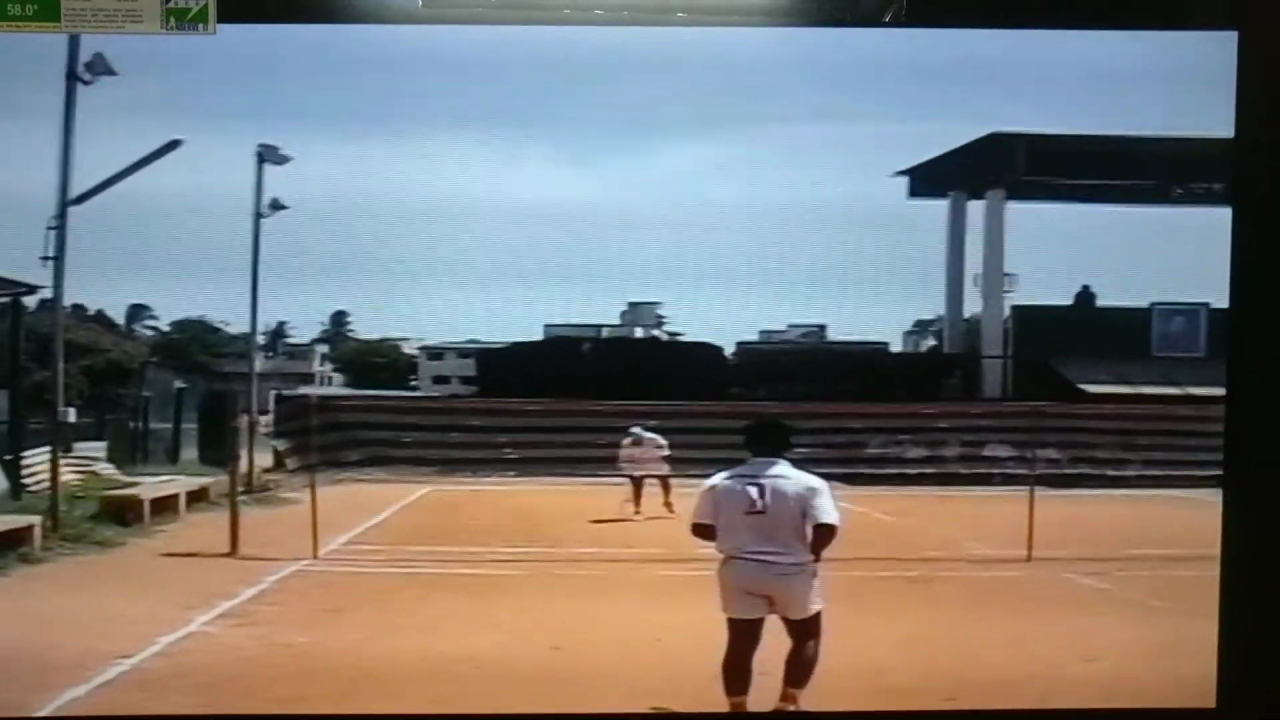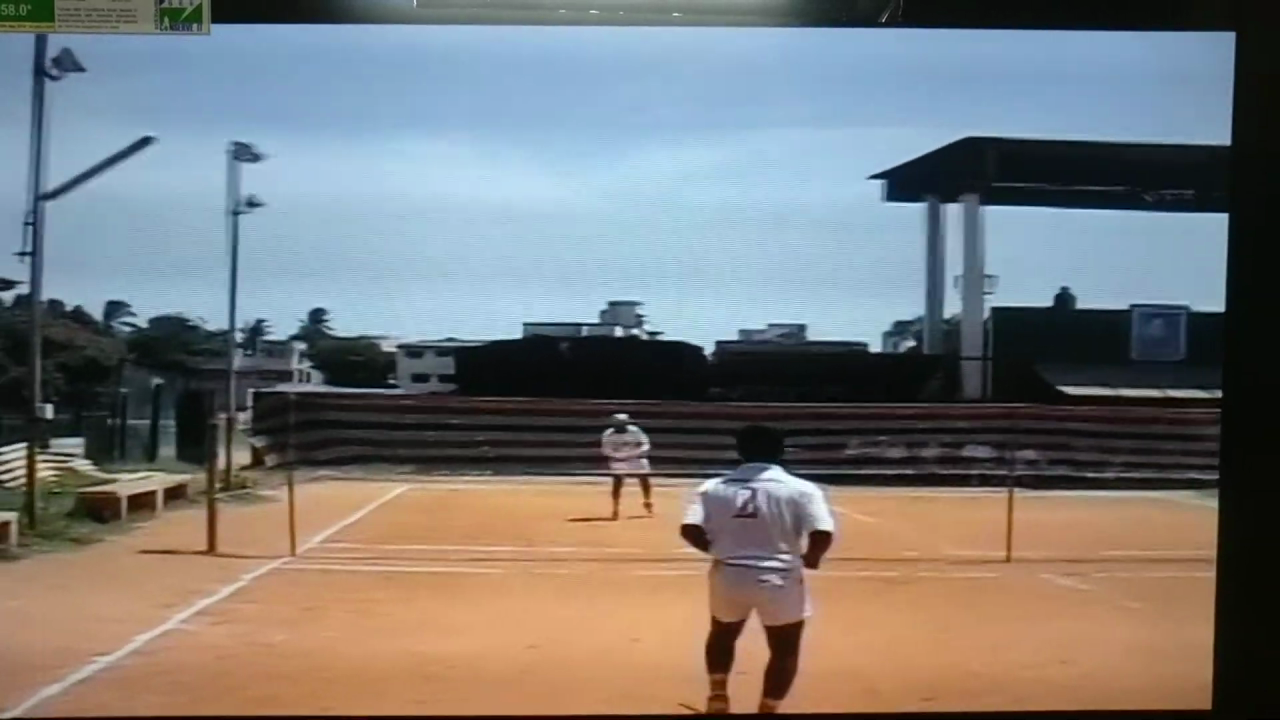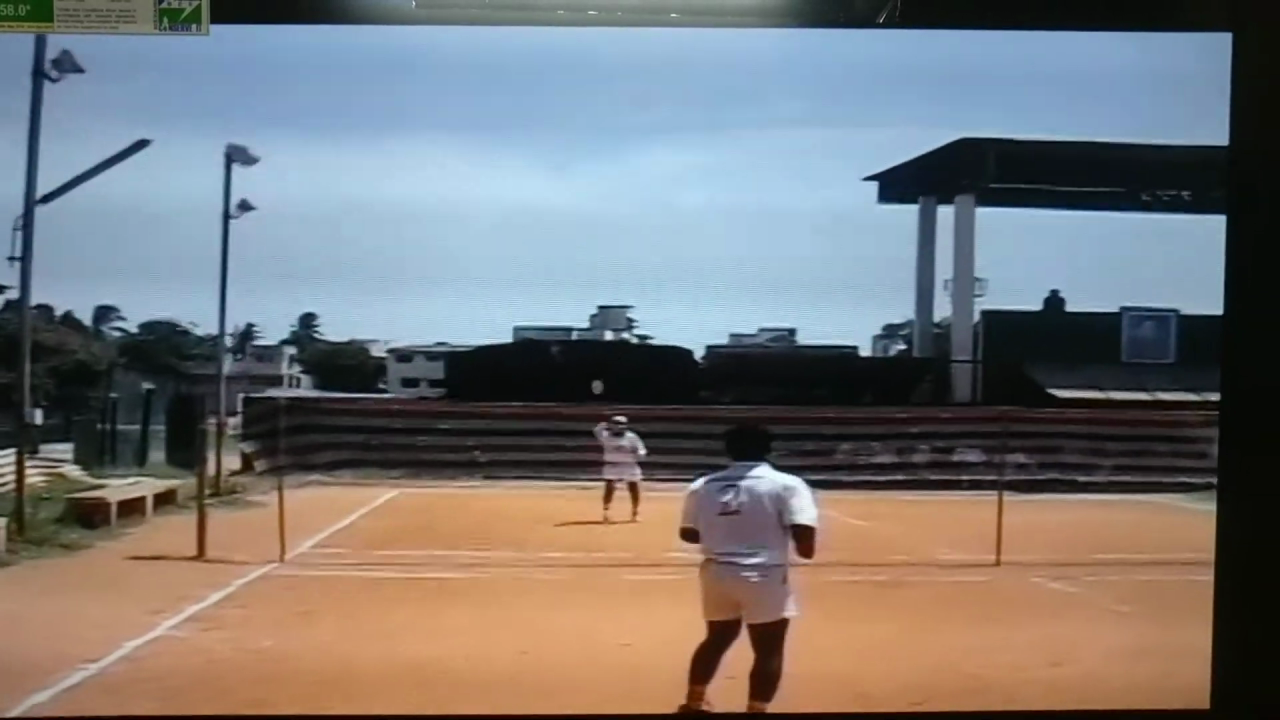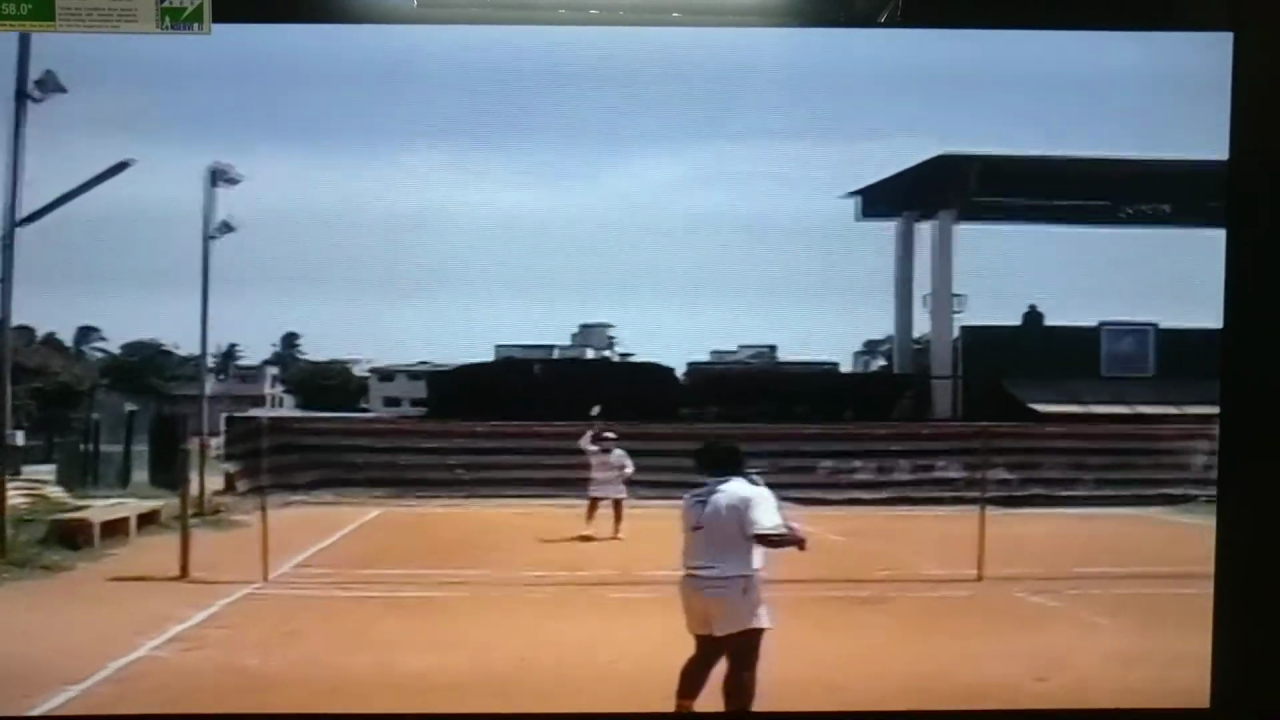
dt=0.2s
person 1, frame 1
left shoulder: (719, 483)
right shoulder: (809, 483)
left elbow: (700, 528)
right elbow: (827, 528)
right wrist: (813, 552)
left hip: (739, 571)
right hip: (791, 572)
left knee: (740, 645)
right knee: (806, 639)
left ankle: (737, 708)
right ankle: (788, 704)
person 1, frame 2
left shoulder: (712, 488)
right shoulder: (801, 489)
left elbow: (690, 530)
right elbow: (822, 535)
left wrist: (719, 550)
right wrist: (810, 558)
left hip: (728, 576)
right hip: (778, 579)
left knee: (722, 635)
right knee: (785, 650)
left ankle: (718, 698)
right ankle: (767, 710)
person 1, frame 3
left shoulder: (703, 486)
right shoulder: (787, 484)
left elbow: (688, 532)
right elbow: (803, 530)
right wrist: (805, 548)
left hip: (717, 572)
right hip: (764, 576)
left knee: (718, 639)
right knee: (768, 650)
left ankle: (694, 702)
right ankle: (756, 711)
person 1, frame 4
left shoulder: (692, 500)
right shoulder: (753, 494)
right elbow: (766, 536)
right wrist: (794, 537)
left hip: (694, 585)
right hip: (732, 587)
left knee: (706, 652)
right knee: (742, 662)
left ankle: (683, 710)
